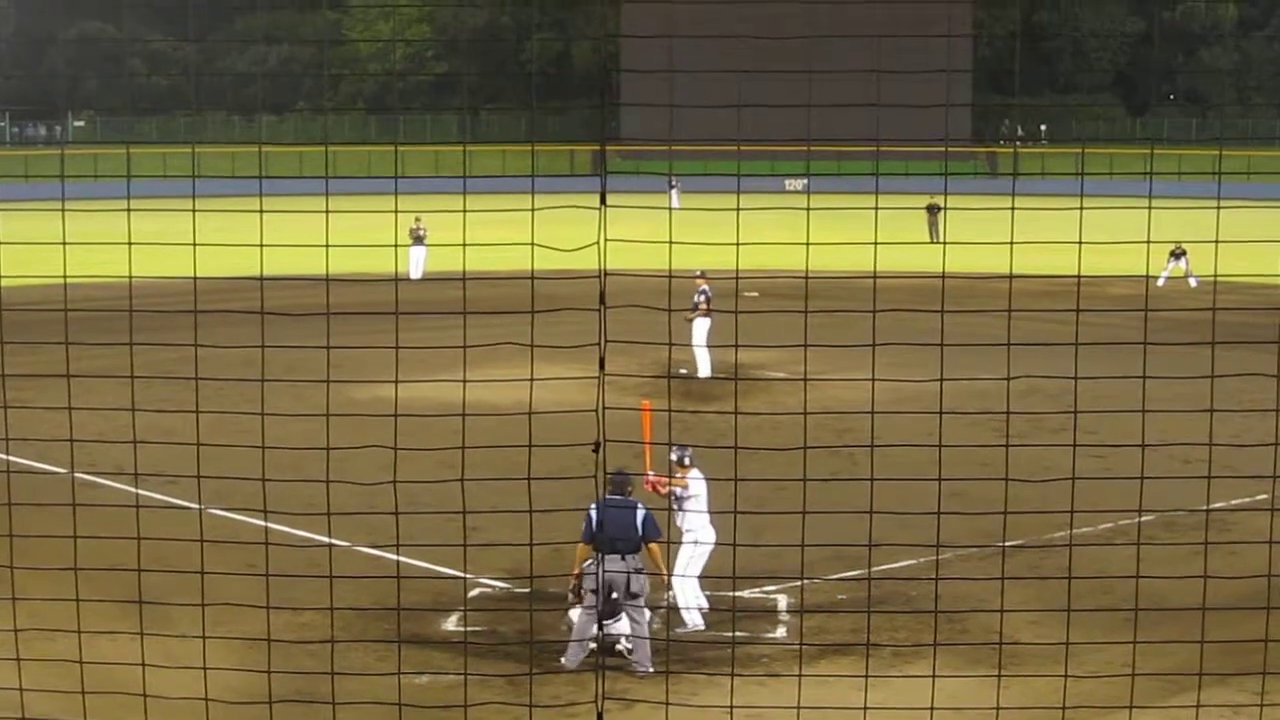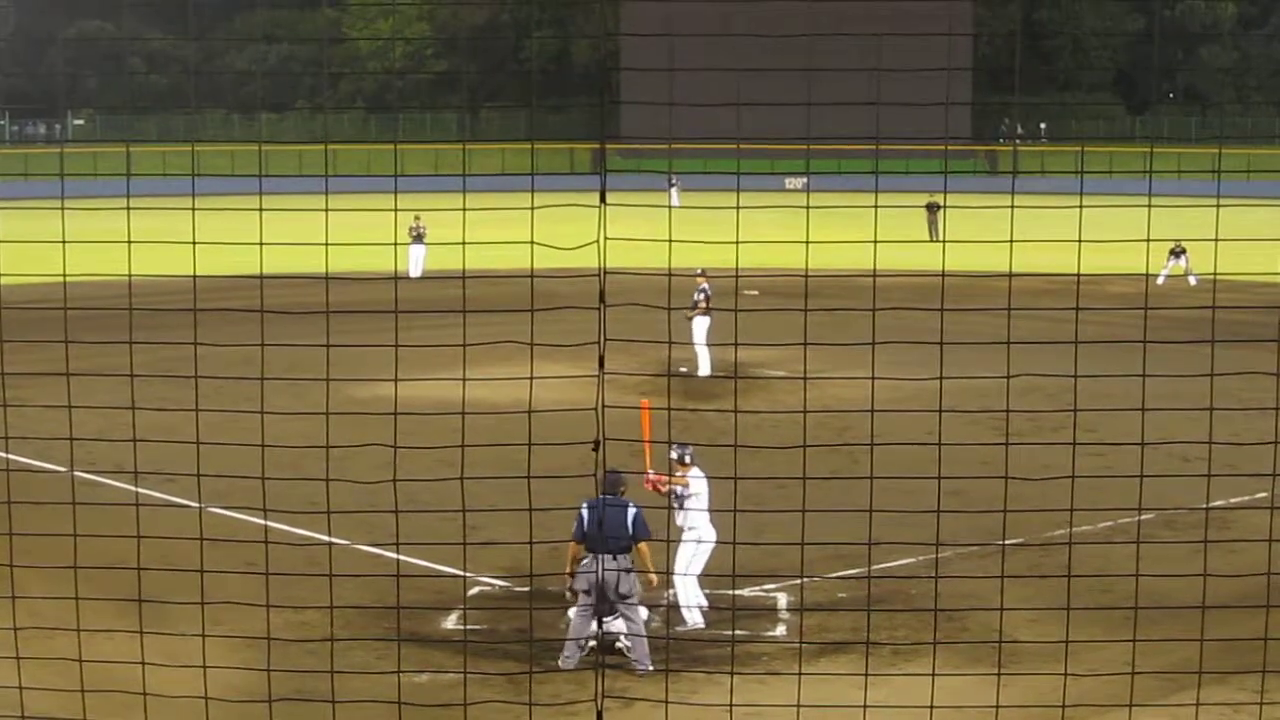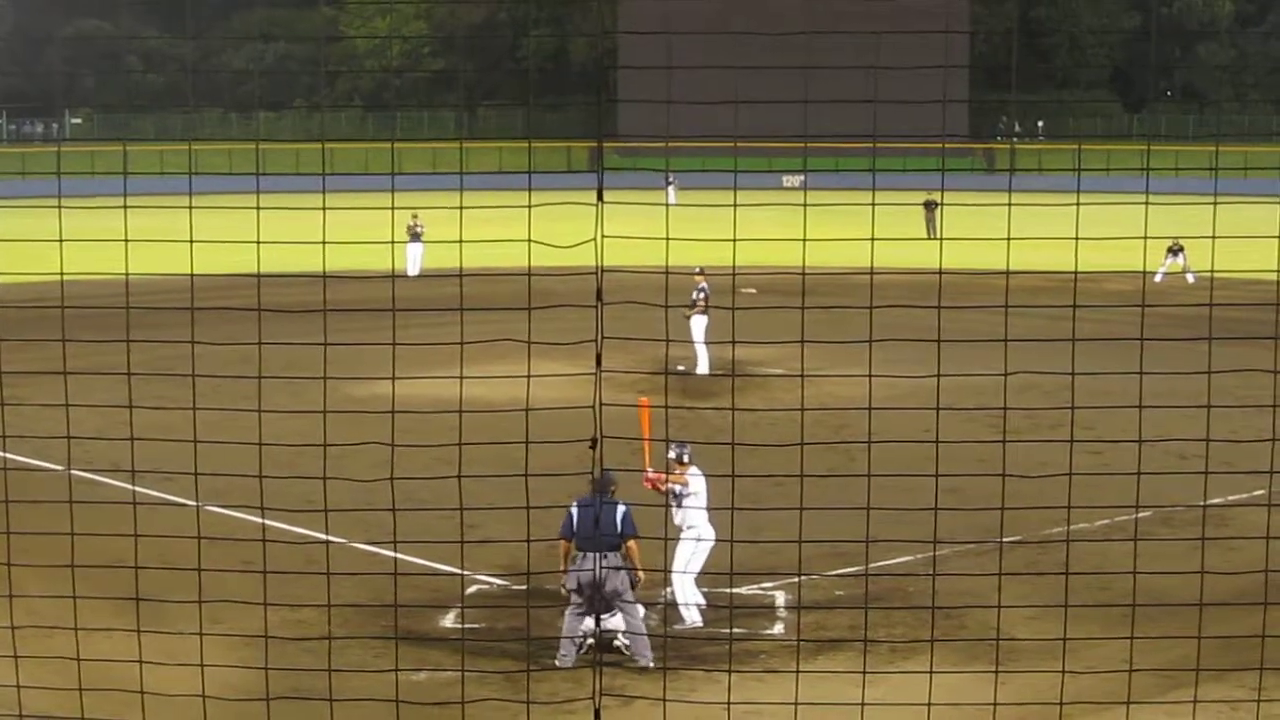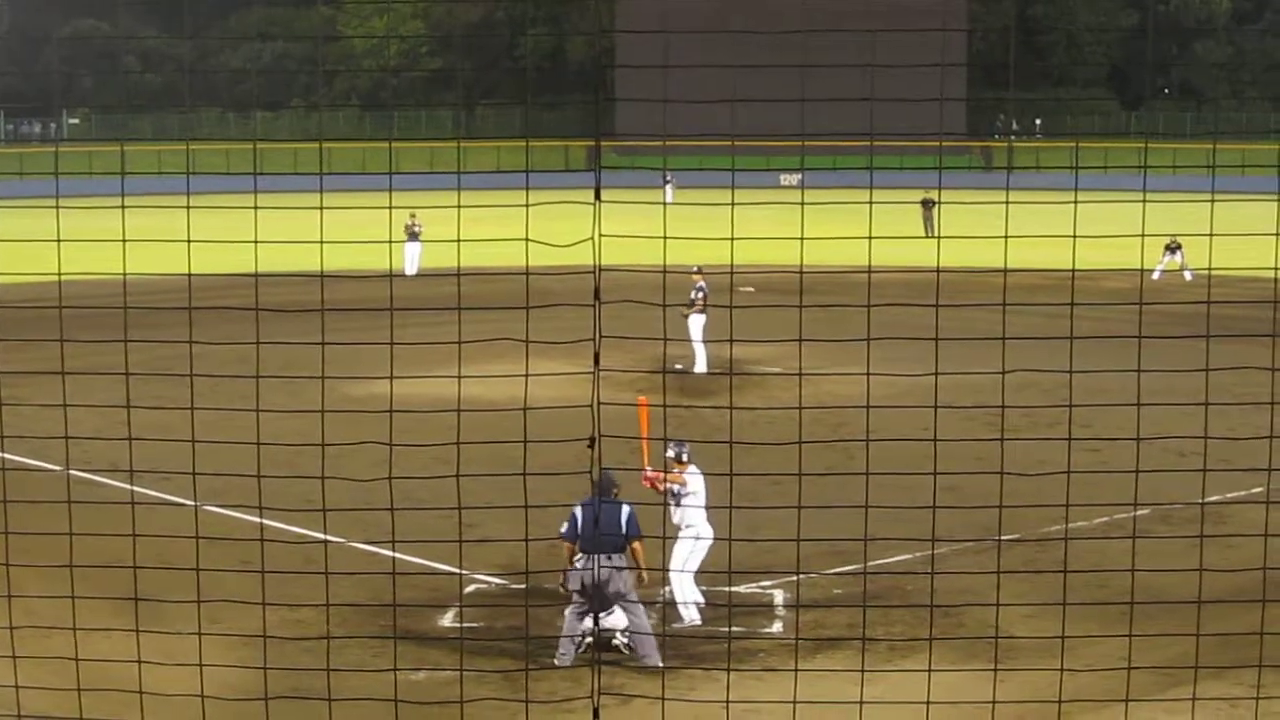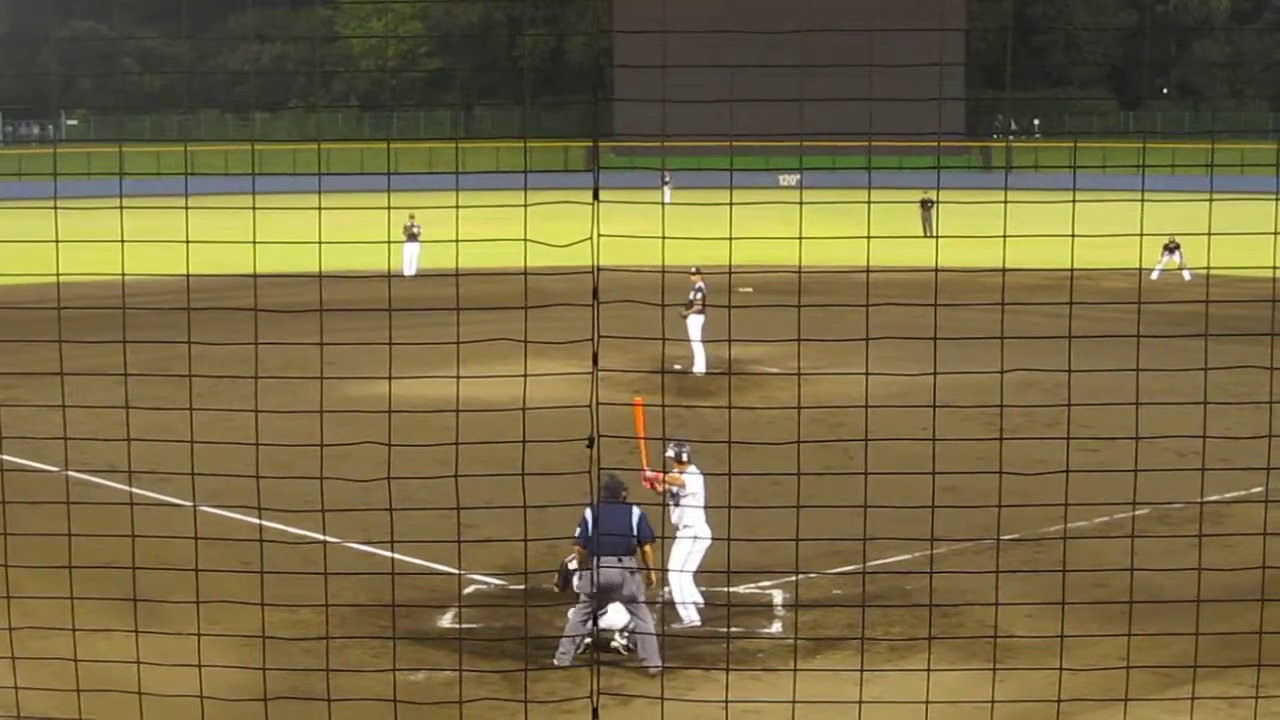
dt=0.2s
person 1, frame 1
left shoulder: (595, 508)
right shoulder: (639, 510)
left elbow: (585, 543)
right elbow: (652, 544)
left wrist: (577, 568)
right wrist: (662, 569)
left hip: (601, 567)
right hip: (629, 568)
left knee: (588, 614)
right knee: (637, 617)
left ankle: (572, 659)
right ankle: (642, 664)
person 1, frame 2
left shoulder: (587, 507)
right shoulder: (631, 509)
left elbow: (576, 542)
right elbow: (641, 544)
left wrist: (569, 567)
right wrist: (650, 571)
left hip: (592, 567)
right hip: (620, 568)
left knee: (582, 615)
right knee: (632, 617)
left ankle: (568, 660)
right ankle: (642, 663)
person 1, frame 3
left shoulder: (577, 507)
right shoulder: (620, 508)
left elbow: (565, 541)
right elbow: (630, 543)
left wrist: (564, 565)
right wrist: (638, 568)
left hip: (583, 565)
right hip: (612, 565)
left knee: (574, 613)
right knee: (630, 612)
left ankle: (565, 659)
right ankle: (643, 658)
person 1, frame 4
left shoulder: (580, 509)
right shoulder: (624, 509)
left elbow: (568, 543)
right elbow: (635, 544)
left wrist: (570, 566)
right wrist: (642, 569)
left hip: (587, 567)
right hip: (616, 567)
left knee: (575, 613)
right knee: (635, 612)
left ankle: (564, 658)
right ankle: (651, 658)
person 1, frame 5
left shoulder: (590, 512)
right shoulder: (634, 512)
left elbow: (579, 548)
right elbow: (646, 547)
left wrist: (583, 569)
right wrist: (650, 571)
left hip: (597, 568)
right hip: (625, 570)
left knee: (580, 614)
right knee: (641, 616)
left ankle: (563, 658)
right ankle: (652, 662)
person 2, frame 1
left shoulder: (696, 479)
right shoulder: (680, 477)
left elbow: (680, 484)
right elbow: (666, 492)
left wrist: (657, 478)
right wrist: (654, 484)
left hip: (699, 535)
right hip: (692, 534)
left knee: (680, 578)
right knee: (687, 574)
left ankle: (694, 622)
right ankle: (700, 604)
person 2, frame 2
left shoulder: (697, 477)
right shoulder: (680, 476)
left elbow: (682, 482)
right elbow: (666, 491)
left wrist: (658, 477)
right wrist: (655, 484)
left hip: (699, 534)
right hip: (691, 533)
left knee: (682, 576)
right knee: (684, 573)
left ankle: (695, 620)
right ankle: (699, 603)
person 2, frame 3
left shoulder: (696, 476)
right shoulder: (677, 475)
left elbow: (681, 481)
right elbow: (666, 490)
left wrist: (658, 476)
right wrist: (654, 483)
left hip: (698, 532)
right hip: (689, 532)
left knee: (680, 574)
right knee: (681, 572)
left ankle: (693, 618)
right ankle: (697, 601)
person 2, frame 4
left shoulder: (695, 475)
right shoulder: (676, 474)
left elbow: (680, 481)
right elbow: (664, 490)
left wrist: (657, 475)
right wrist: (653, 482)
left hip: (697, 532)
right hip: (687, 531)
left knee: (678, 573)
right knee: (679, 571)
left ankle: (691, 617)
right ankle: (696, 599)
person 2, frame 5
left shoulder: (695, 476)
right shoulder: (676, 474)
left elbow: (679, 482)
right elbow: (664, 490)
left wrist: (656, 476)
right wrist: (653, 482)
left hip: (695, 532)
right hip: (685, 532)
left knee: (677, 573)
right knee: (678, 571)
left ankle: (691, 618)
right ankle: (695, 600)
